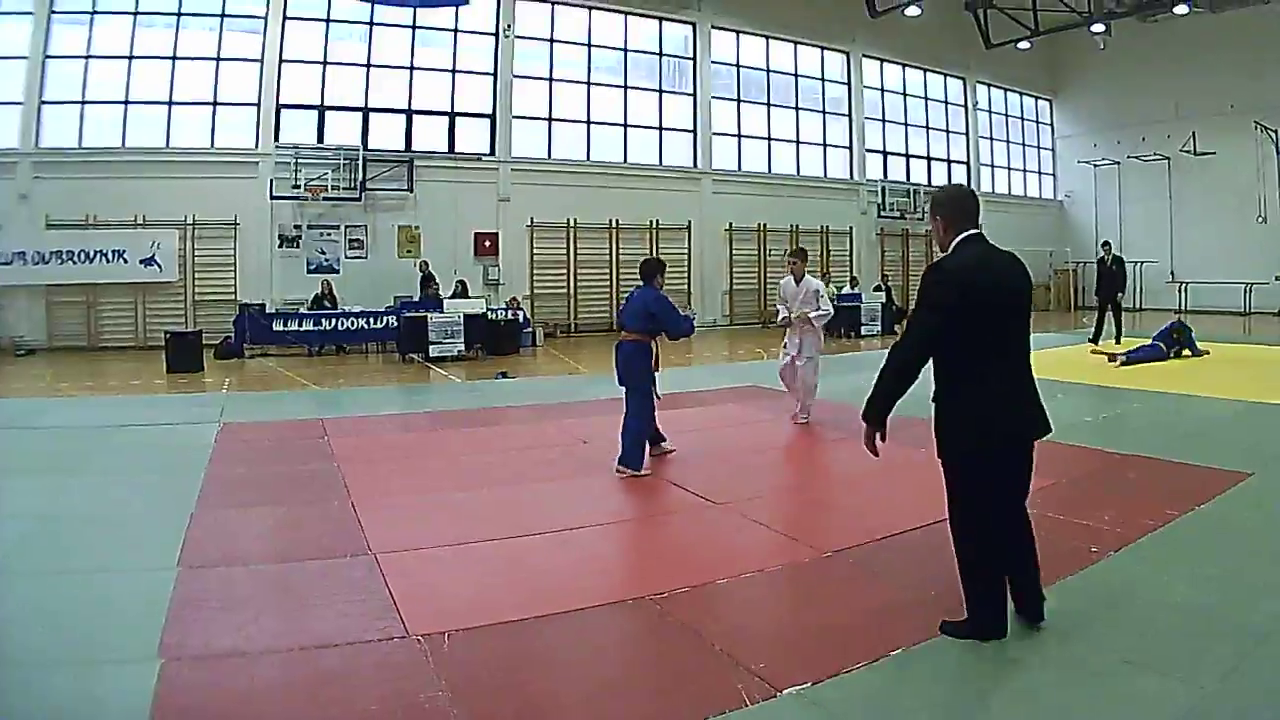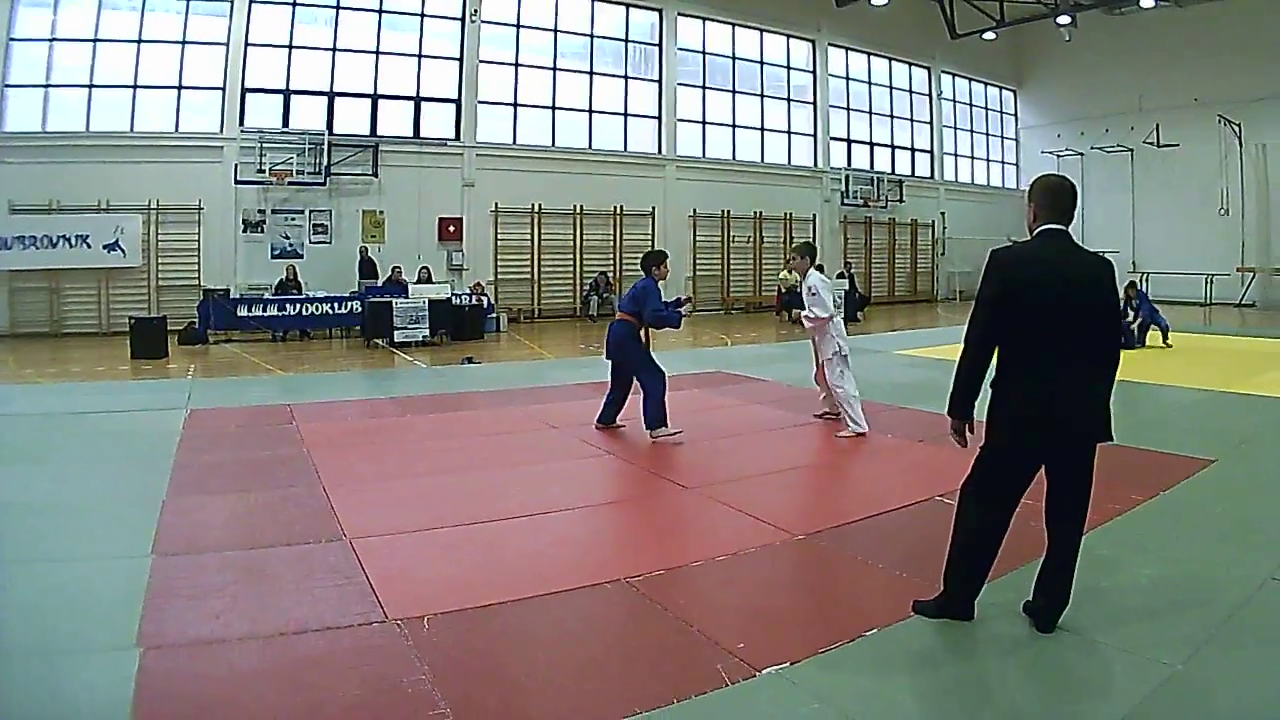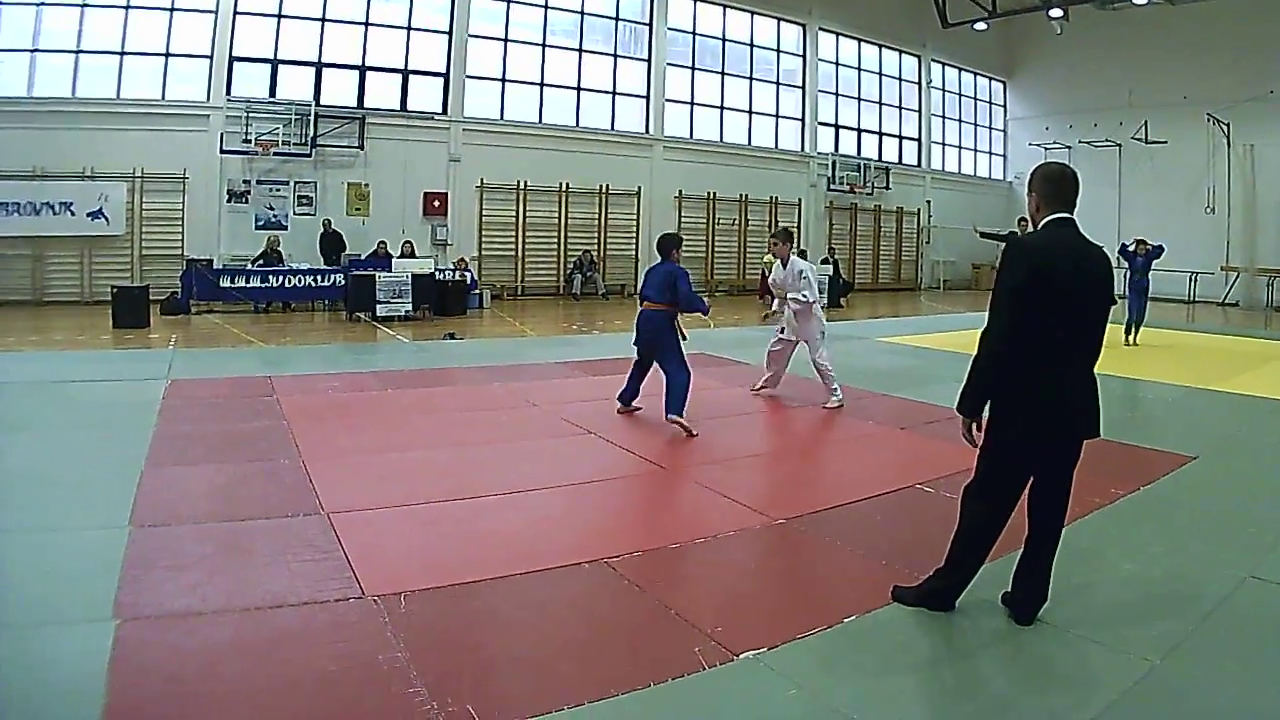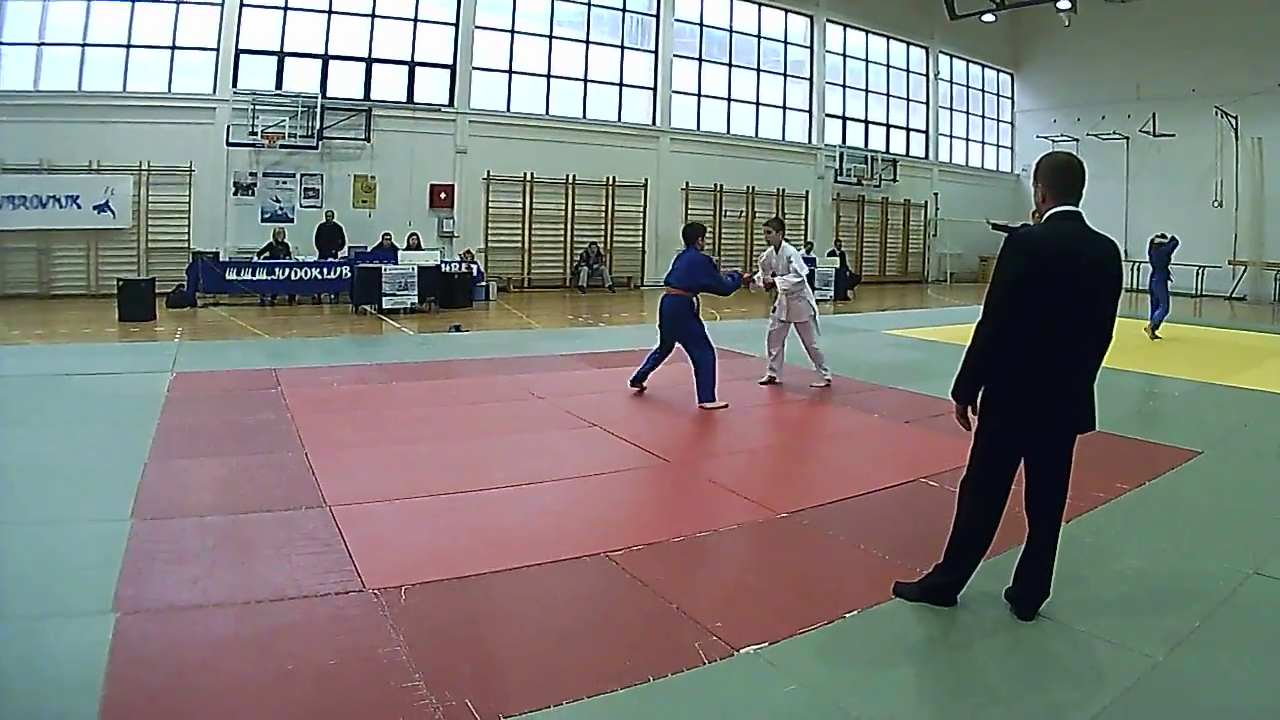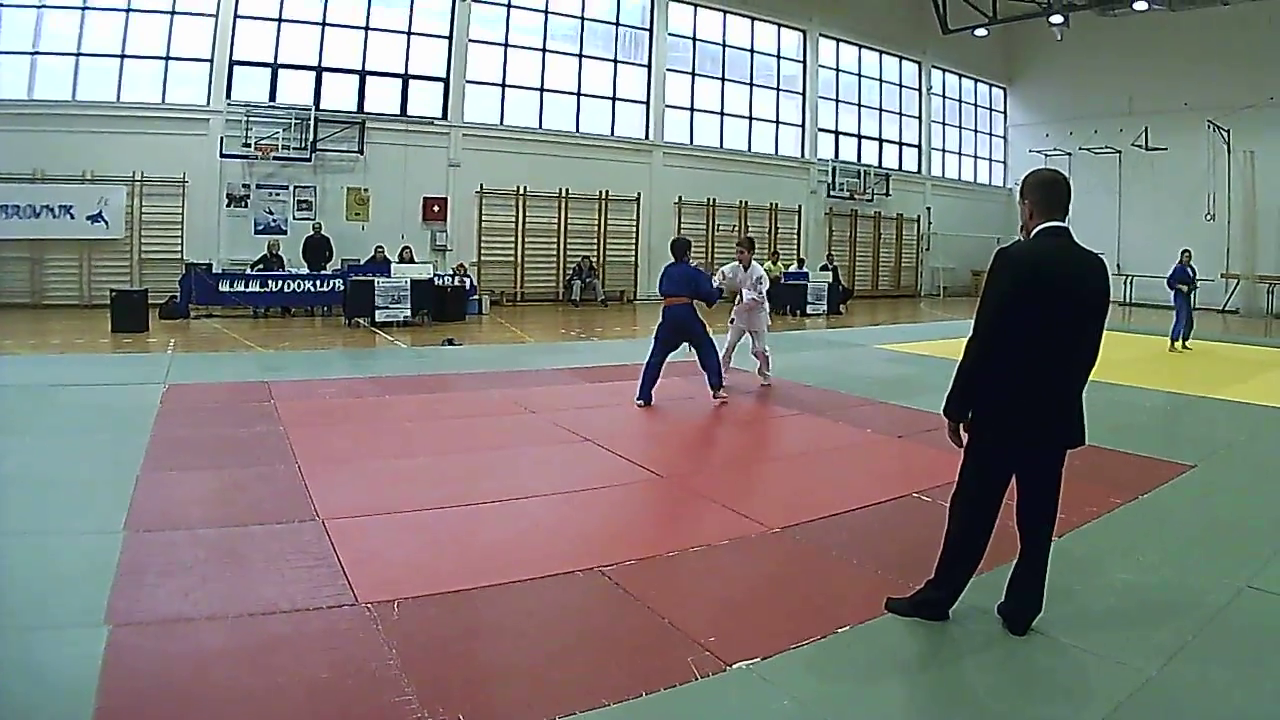
dt=1s
person 1, frame 1
left shoulder: (946, 273)
right shoulder: (1011, 265)
left elbow: (912, 348)
left wrist: (875, 413)
left hip: (970, 419)
right hip: (1013, 412)
left knee: (972, 518)
right knee: (1009, 510)
left ankle: (986, 617)
right ankle: (1029, 603)
person 1, frame 2
left shoulder: (1008, 262)
right shoulder: (1099, 268)
left elbow: (980, 341)
right elbow: (1110, 347)
left wrist: (961, 405)
left hip: (1021, 411)
right hip: (1081, 413)
left knee: (983, 502)
right knee: (1067, 513)
left ankle: (957, 597)
right ankle: (1048, 606)
person 1, frame 3
left shoulder: (1026, 251)
right shoulder: (1098, 259)
left elbow: (999, 335)
right elbow: (1093, 337)
left wrist: (971, 403)
left hip: (1024, 404)
right hip: (1075, 404)
left knee: (987, 500)
right knee: (1049, 507)
left ankle: (943, 588)
right ankle: (1027, 599)
person 1, frame 4
left shoulder: (1025, 243)
right shoulder: (1107, 252)
left elbow: (993, 325)
right elbow: (1102, 332)
left wrist: (965, 389)
left hip: (1013, 396)
right hip: (1068, 399)
left knee: (982, 494)
right knee: (1047, 501)
left ankle: (945, 583)
right ankle: (1029, 594)
person 1, frame 5
left shoulder: (1015, 260)
right shoulder: (1094, 267)
left elbow: (984, 343)
right elbow: (1089, 347)
left wrist: (957, 407)
left hip: (1004, 411)
right hip: (1058, 414)
left knee: (973, 509)
right knee: (1038, 516)
left ankle: (938, 597)
right ankle: (1021, 609)
person 2, frame 1
left shoulder: (634, 296)
right shoulder: (657, 299)
left elbow: (622, 320)
right elbow: (676, 329)
right wrist: (688, 320)
left hip: (626, 350)
right hip: (638, 352)
left knee: (644, 400)
right knee: (639, 407)
left ankle: (656, 443)
right ankle: (629, 464)
person 2, frame 2
left shoulder: (643, 285)
right shoulder: (650, 288)
left elbow: (652, 309)
right elbow: (654, 317)
left wrist: (678, 303)
right wrist: (679, 313)
left hip: (619, 333)
right hip: (627, 335)
left knee: (621, 380)
right knee: (653, 378)
left ankle: (605, 420)
right ankle: (656, 427)
person 2, frame 3
left shoulder: (652, 271)
right shoulder: (678, 272)
right elbow: (687, 302)
right wrist: (703, 304)
left hip: (644, 319)
right hip: (662, 322)
left knee: (643, 362)
right knee: (678, 370)
left ankle: (625, 403)
right ankle: (674, 413)
person 2, frame 4
left shoulder: (681, 257)
right shoulder: (702, 260)
right elbow: (722, 286)
right wrist: (738, 277)
left hip: (667, 303)
right hip: (681, 307)
left knee: (665, 345)
right knee: (703, 352)
left ankle: (638, 379)
right ankle: (706, 399)
person 2, frame 5
left shoulder: (667, 271)
right shoulder: (695, 273)
right elbow: (709, 296)
right wrist: (718, 289)
left hip: (669, 314)
right hip: (687, 313)
left knee: (657, 356)
right knee: (707, 349)
left ankle: (643, 397)
right ankle: (716, 388)
person 3, frame 1
left shoulder: (815, 285)
right shoulder: (785, 284)
left elbow: (827, 311)
left wrist: (809, 318)
right wrist: (783, 316)
left hip: (810, 333)
right hip: (793, 332)
left knee: (806, 375)
right knee: (786, 370)
left ankle: (804, 412)
right ankle: (800, 405)
person 3, frame 2
left shoulder: (816, 282)
right shoulder: (809, 280)
left elbow: (824, 313)
left wrist: (804, 317)
right wrist: (807, 317)
left hip: (830, 334)
right hip: (823, 334)
left knee: (838, 381)
right knee: (822, 376)
left ankle: (857, 425)
right ankle: (834, 409)
person 3, frame 3
left shoulder: (803, 268)
right shoulder: (777, 268)
left elbow: (811, 298)
left wrist: (788, 297)
right wrist: (774, 310)
left hip: (808, 317)
right hip: (791, 317)
left knee: (818, 359)
right knee: (776, 351)
left ankle: (835, 395)
right ankle: (769, 381)
person 3, frame 4
left shoulder: (790, 253)
right shoulder: (768, 255)
left elbow: (798, 277)
right elbow: (764, 276)
left wrist: (775, 282)
left hip: (800, 299)
right hip: (784, 299)
left knee: (809, 340)
right knee: (774, 336)
left ankle: (825, 376)
right ankle: (773, 373)
person 3, frame 5
left shoulder: (758, 272)
right shoulder: (734, 268)
left elbow: (760, 298)
right elbow: (721, 277)
left wrist: (741, 293)
left hip: (757, 312)
right hip: (740, 310)
left knee: (759, 348)
right knee: (730, 345)
left ankle: (765, 375)
